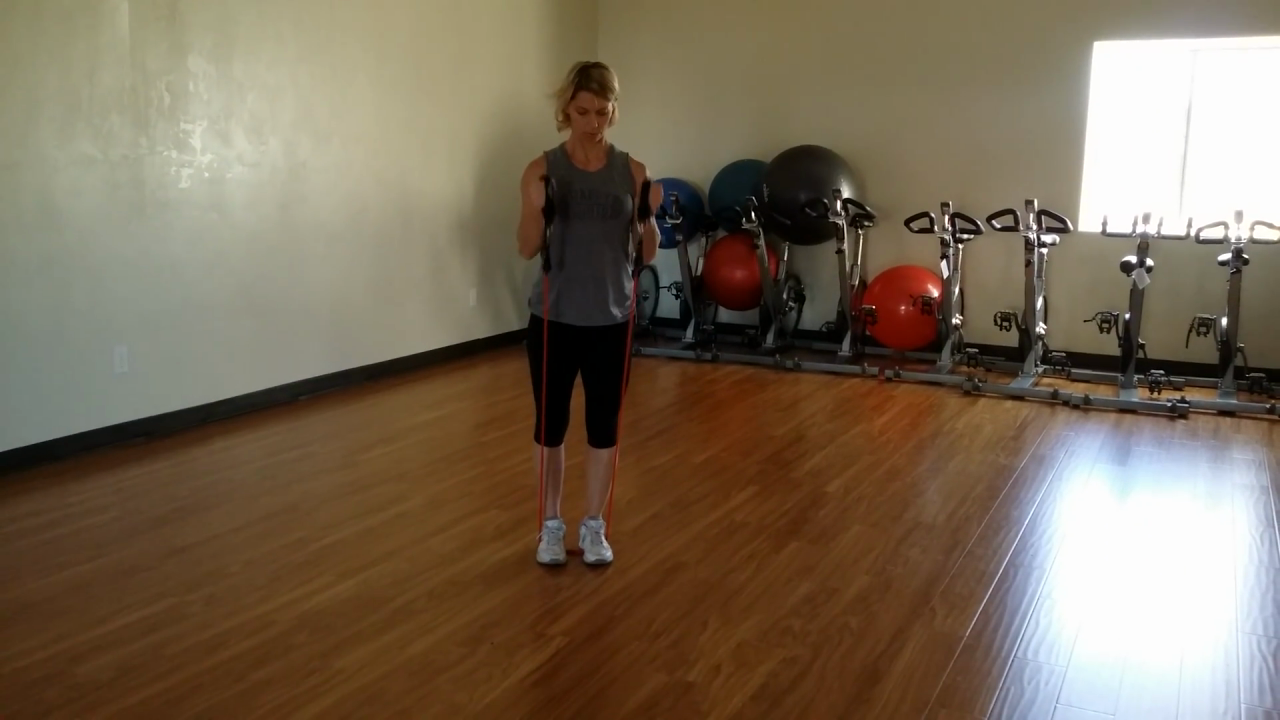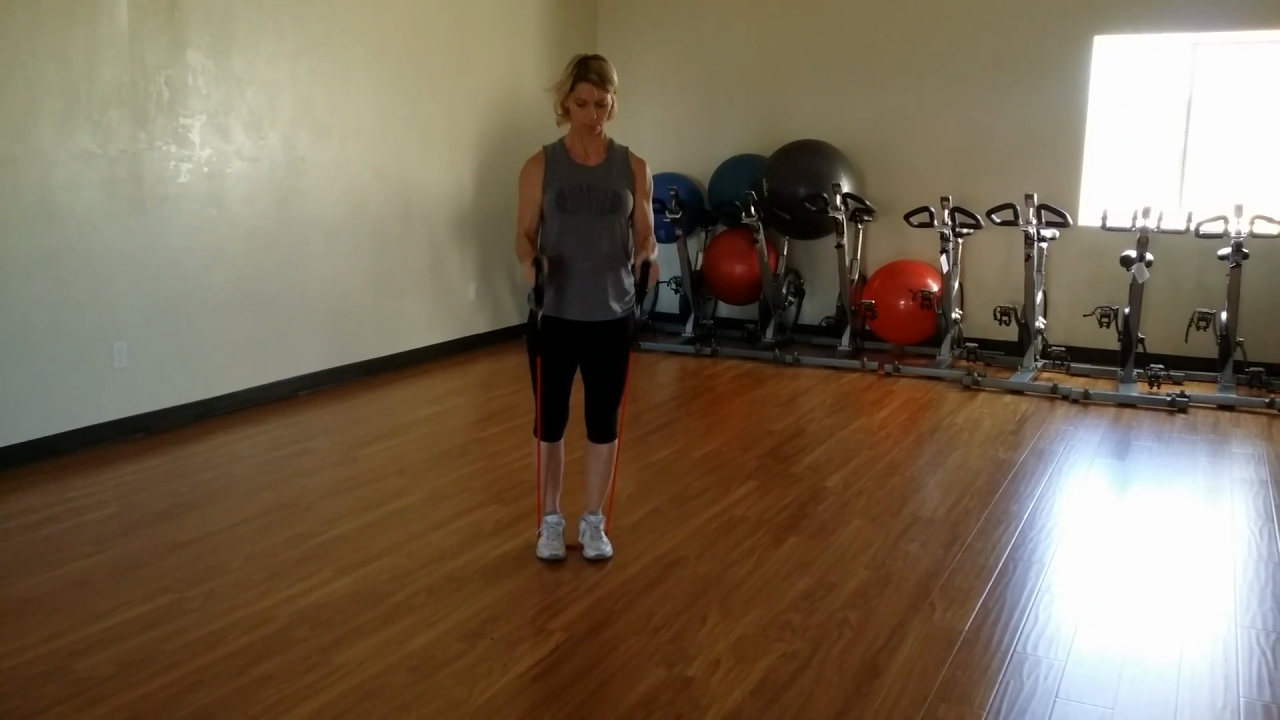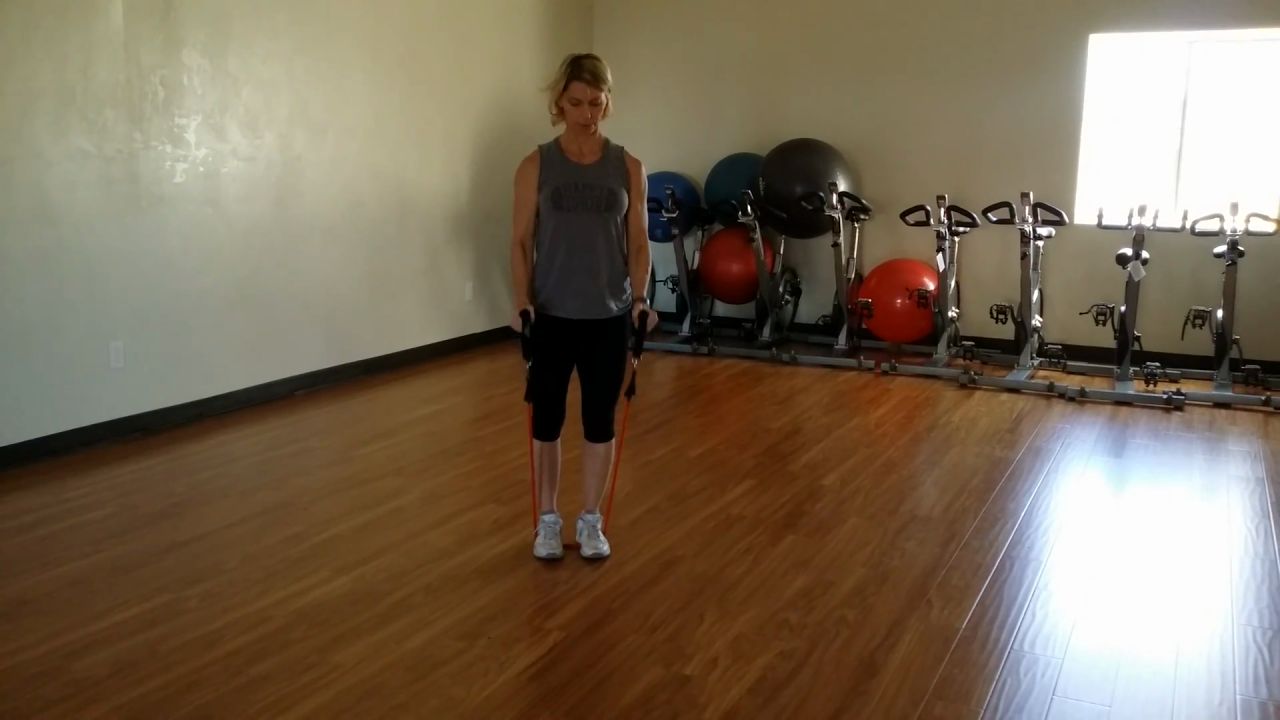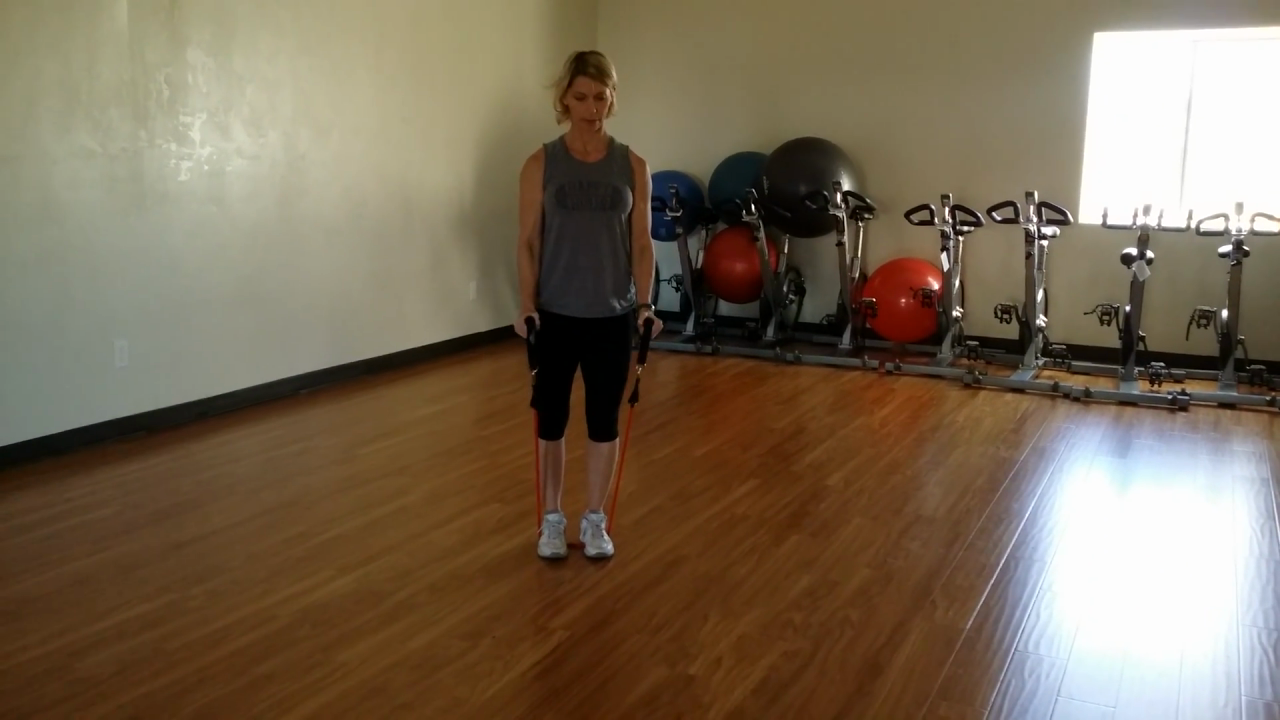
dt=0.3s
person 1, frame 1
left shoulder: (632, 171)
right shoulder: (542, 168)
left elbow: (646, 252)
right elbow: (526, 248)
left wrist: (649, 222)
right wrist: (535, 213)
left hip: (611, 320)
right hip: (553, 318)
left knee: (603, 426)
right knee: (550, 425)
left ankle: (593, 527)
right ankle: (550, 525)
person 1, frame 2
left shoulder: (633, 167)
right shoulder: (540, 165)
left elbow: (645, 238)
right elbow: (524, 235)
left wrist: (645, 256)
right wrist: (529, 260)
left hip: (612, 316)
right hip: (553, 316)
left knee: (603, 421)
right knee: (550, 421)
left ankle: (593, 521)
right ankle: (551, 520)
person 1, frame 3
left shoulder: (628, 166)
right shoulder: (536, 165)
left elbow: (638, 242)
right elbow: (521, 241)
left wrist: (639, 297)
right wrist: (521, 299)
left hip: (608, 316)
right hip: (550, 316)
left knee: (600, 421)
right knee: (546, 419)
left ankle: (591, 520)
right ankle: (547, 519)
person 1, frame 4
left shoulder: (633, 165)
right shoulder: (541, 163)
left elbow: (641, 243)
right elbow: (528, 241)
left wrist: (644, 303)
right wrist: (526, 304)
left hip: (612, 316)
right hip: (554, 315)
left knee: (604, 420)
right knee: (550, 419)
left ankle: (595, 520)
right ankle: (552, 519)
